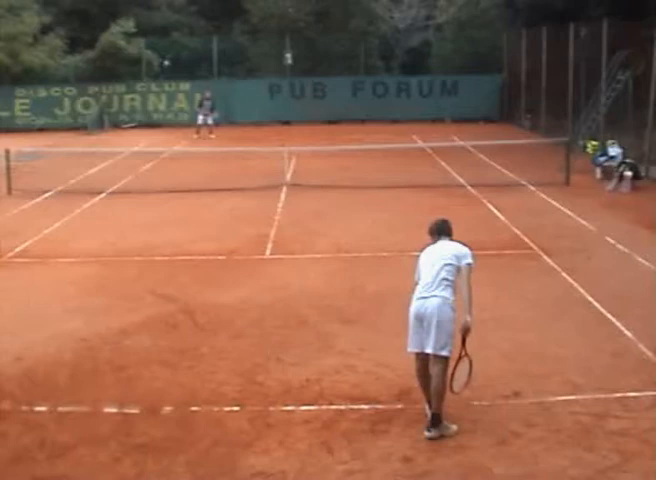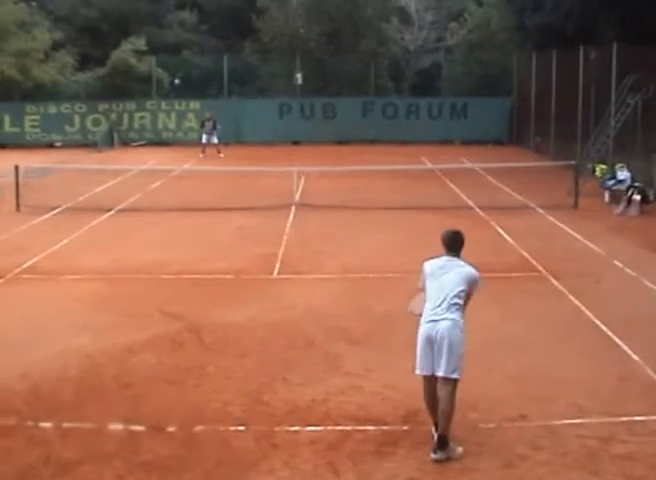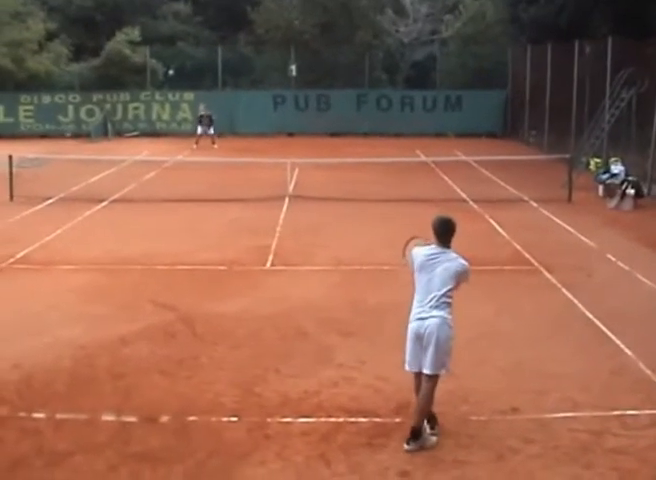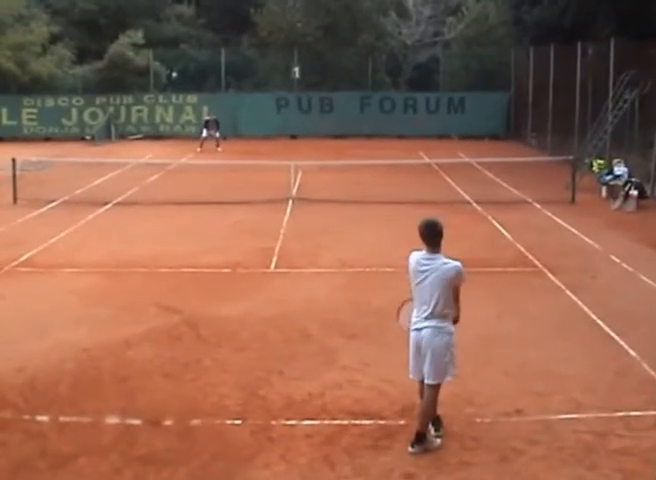
dt=1s
person 1, frame 1
left shoulder: (426, 252)
right shoulder: (462, 251)
right elbow: (465, 283)
right wrist: (468, 316)
left hip: (418, 303)
right hip: (440, 304)
left knee: (421, 359)
right knee: (439, 363)
left ankle: (430, 406)
right ankle: (435, 424)
person 1, frame 2
left shoulder: (428, 266)
right shoulder: (471, 273)
left hip: (428, 325)
right hip: (450, 327)
left knee: (429, 381)
right knee: (447, 385)
left ankle: (437, 428)
right ankle: (441, 445)
person 1, frame 3
left shoulder: (417, 253)
right shoulder: (461, 266)
left hip: (417, 321)
right hip: (439, 323)
left knee: (419, 377)
right knee: (429, 380)
left ankle: (429, 418)
right ankle: (415, 436)
person 1, frame 4
left shoulder: (413, 259)
right shoulder: (454, 268)
right elbow: (455, 296)
right wrist: (456, 313)
left hip: (417, 329)
right hip: (439, 332)
left knee: (424, 383)
right knee: (432, 386)
left ankle: (434, 421)
right ankle: (419, 440)
